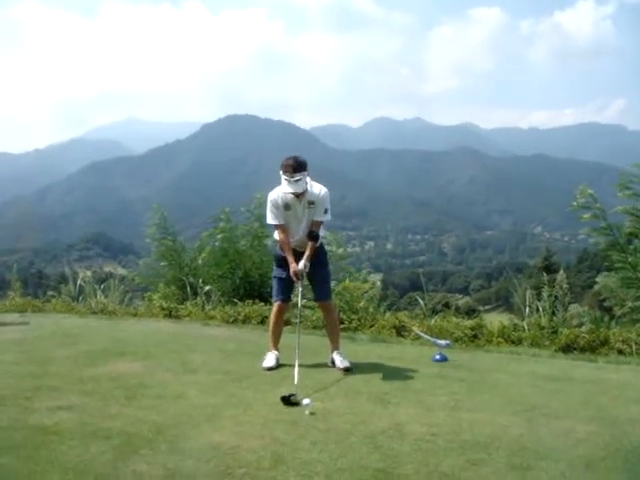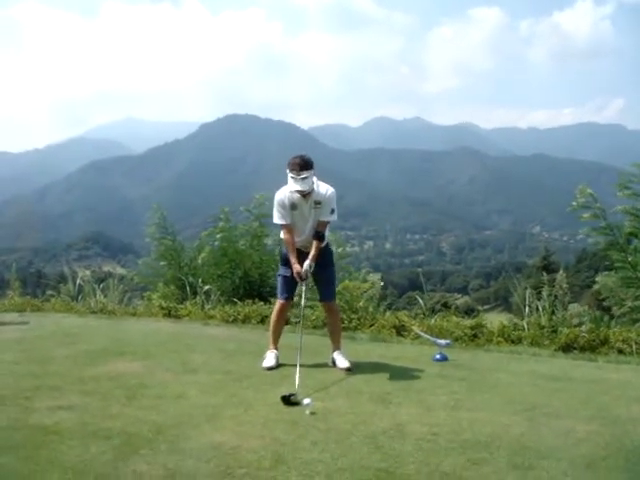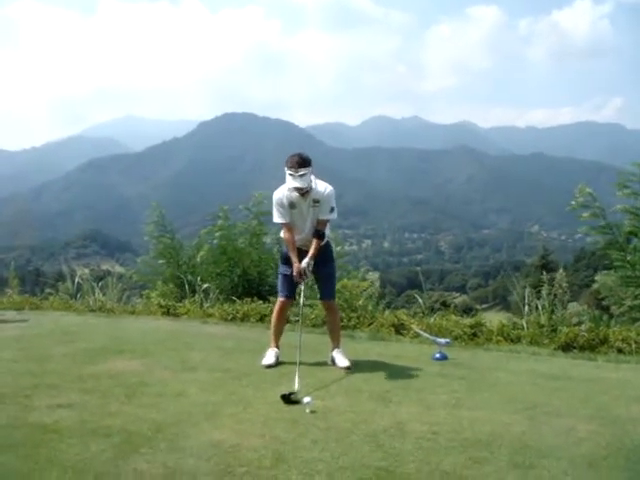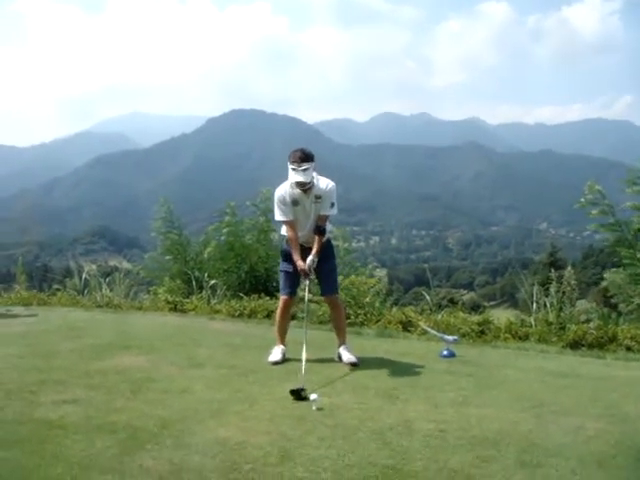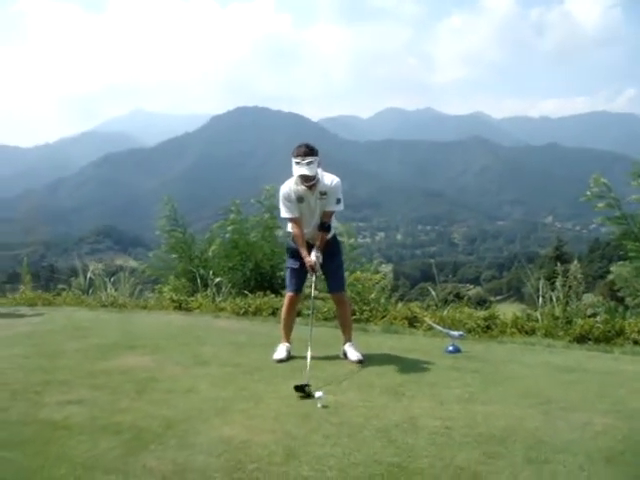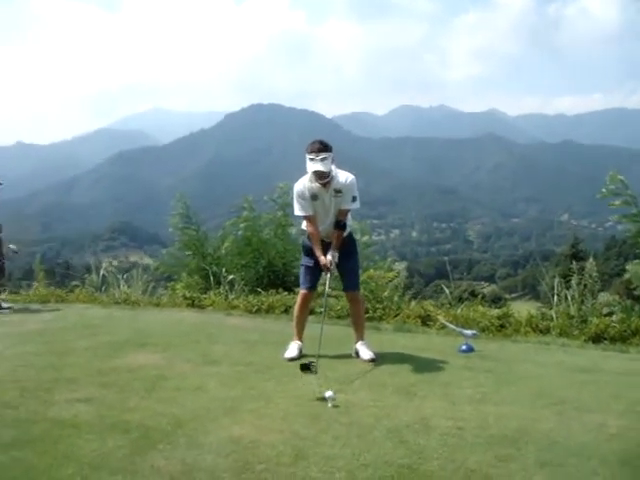
dt=0.2s
person 1, frame 1
left shoulder: (320, 193)
right shoulder: (275, 197)
left elbow: (315, 231)
right elbow: (281, 232)
left wrist: (305, 260)
right wrist: (291, 263)
left hip: (314, 251)
right hip: (286, 252)
left knee: (326, 303)
right knee: (280, 304)
left ankle: (336, 352)
right ankle: (273, 351)
person 1, frame 2
left shoulder: (327, 193)
right shoulder: (282, 196)
left elbow: (320, 232)
right elbow: (287, 232)
left wrist: (310, 260)
right wrist: (295, 263)
left hip: (319, 251)
right hip: (291, 251)
left knee: (330, 303)
right knee: (282, 302)
left ankle: (337, 352)
right ankle: (272, 350)
person 1, frame 3
left shoulder: (326, 192)
right shoulder: (280, 195)
left elbow: (321, 230)
right elbow: (287, 231)
left wrist: (309, 259)
right wrist: (295, 262)
left hip: (320, 250)
right hip: (292, 250)
left knee: (329, 302)
right knee: (283, 300)
left ankle: (336, 350)
right ankle: (273, 349)
person 1, frame 4
left shoulder: (327, 187)
right shoulder: (282, 192)
left elbow: (321, 226)
right elbow: (290, 228)
left wrist: (313, 256)
right wrist: (297, 260)
left hip: (321, 246)
right hip: (293, 247)
left knee: (332, 298)
right knee: (286, 298)
left ankle: (342, 347)
right ankle: (279, 346)
person 1, frame 5
left shoulder: (333, 183)
right shoulder: (287, 189)
left elbow: (326, 222)
right elbow: (295, 225)
left wrist: (317, 252)
right wrist: (305, 256)
left hip: (327, 243)
right hip: (299, 244)
left knee: (339, 295)
right knee: (292, 295)
left ankle: (348, 344)
right ankle: (284, 344)
person 1, frame 6
left shoulder: (347, 181)
right shoulder: (301, 187)
left elbow: (341, 221)
right elbow: (310, 223)
left wrist: (333, 252)
right wrist: (320, 255)
left hip: (343, 240)
right hip: (314, 242)
left knee: (353, 294)
right knee: (305, 293)
left ankle: (360, 343)
right ankle: (296, 342)
